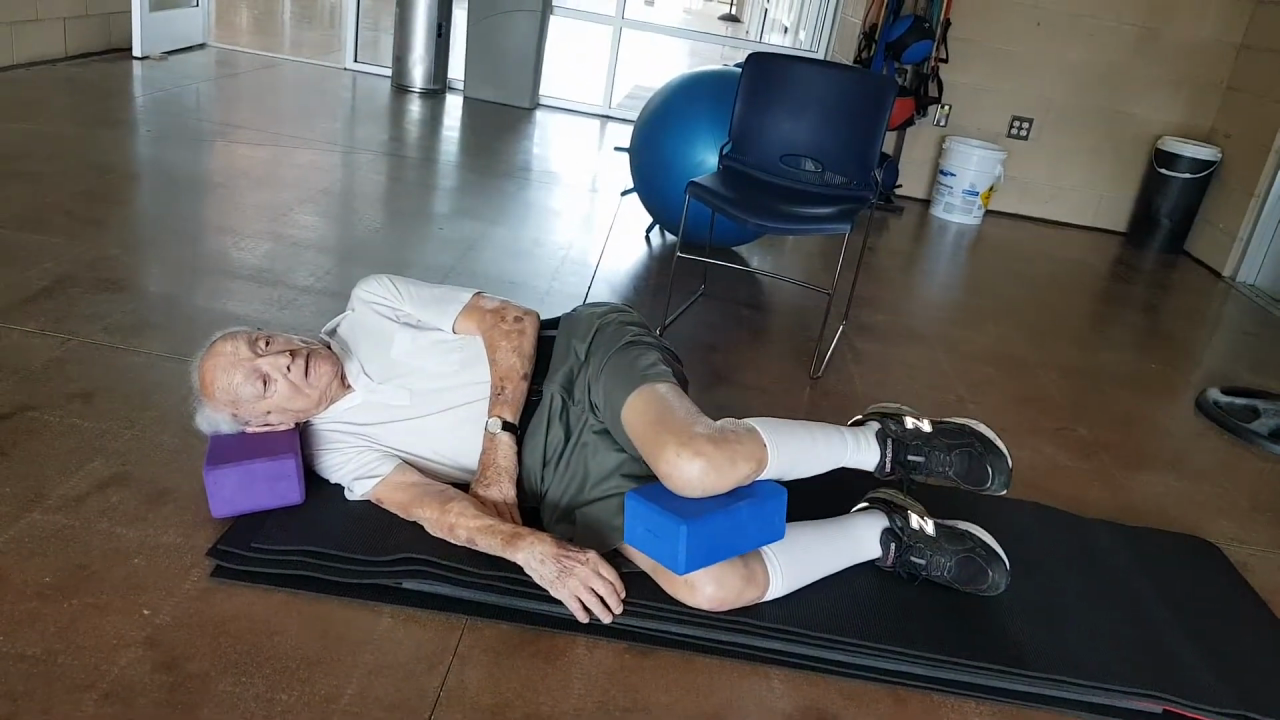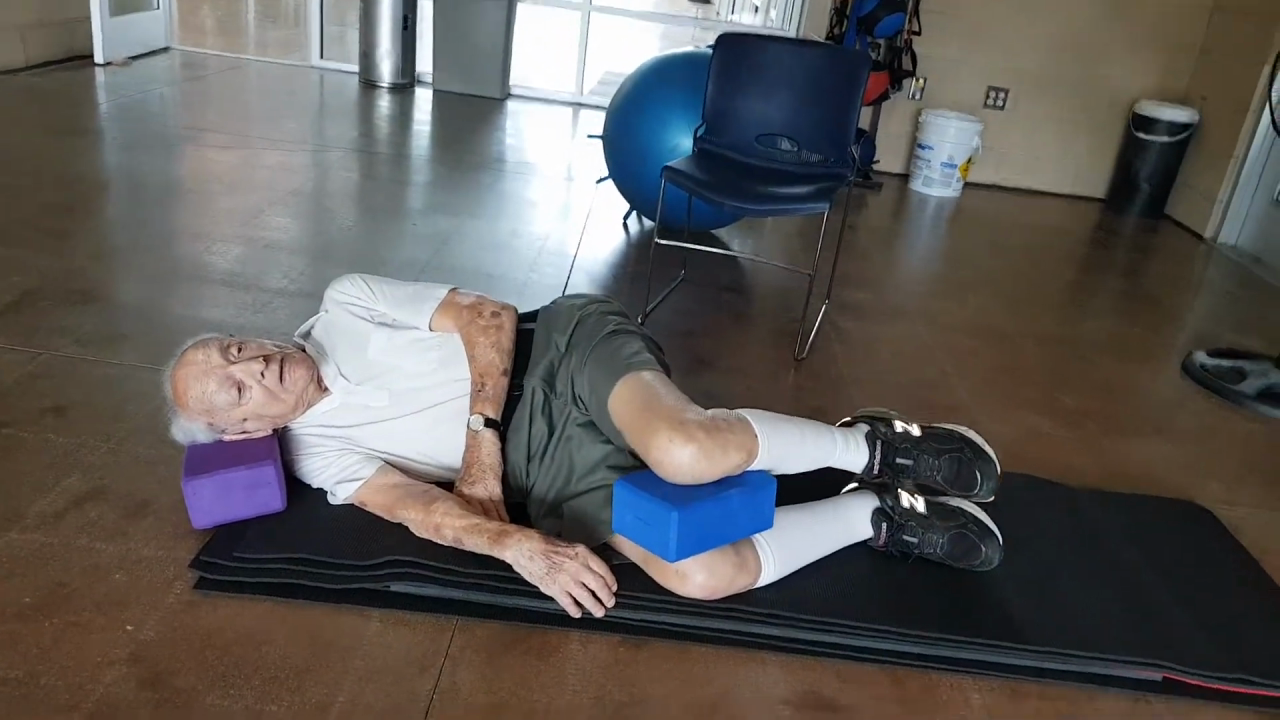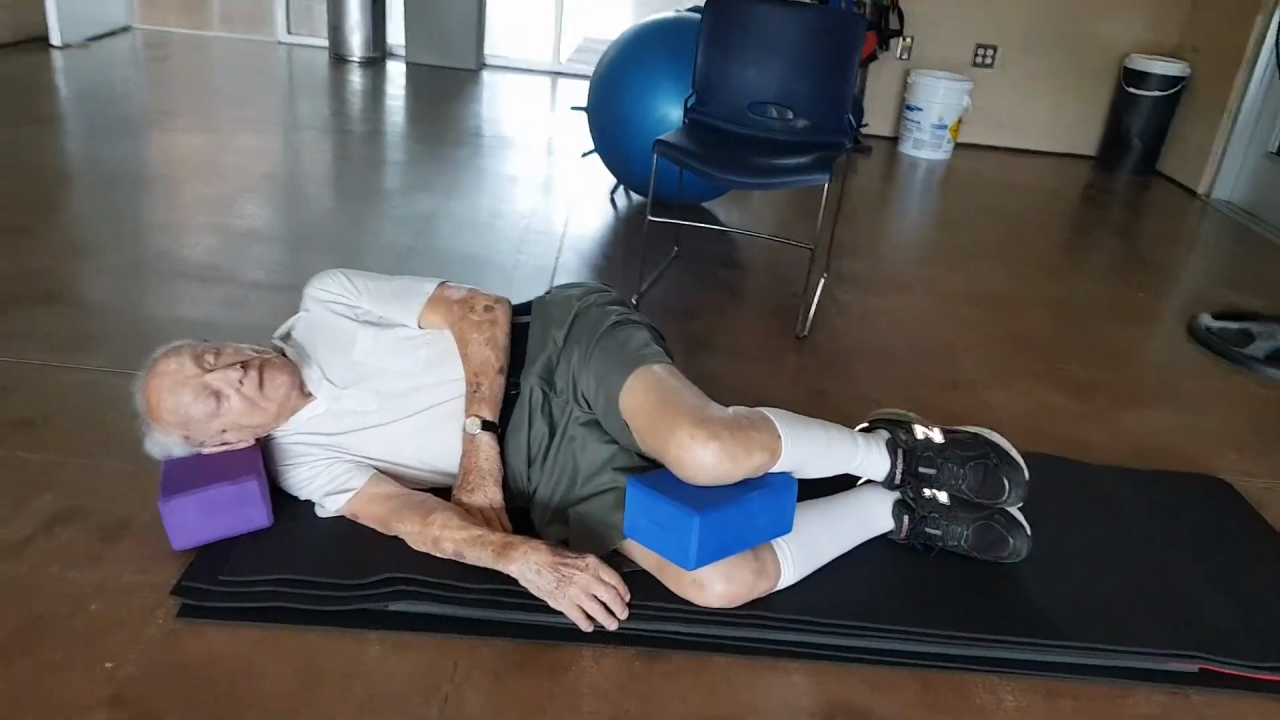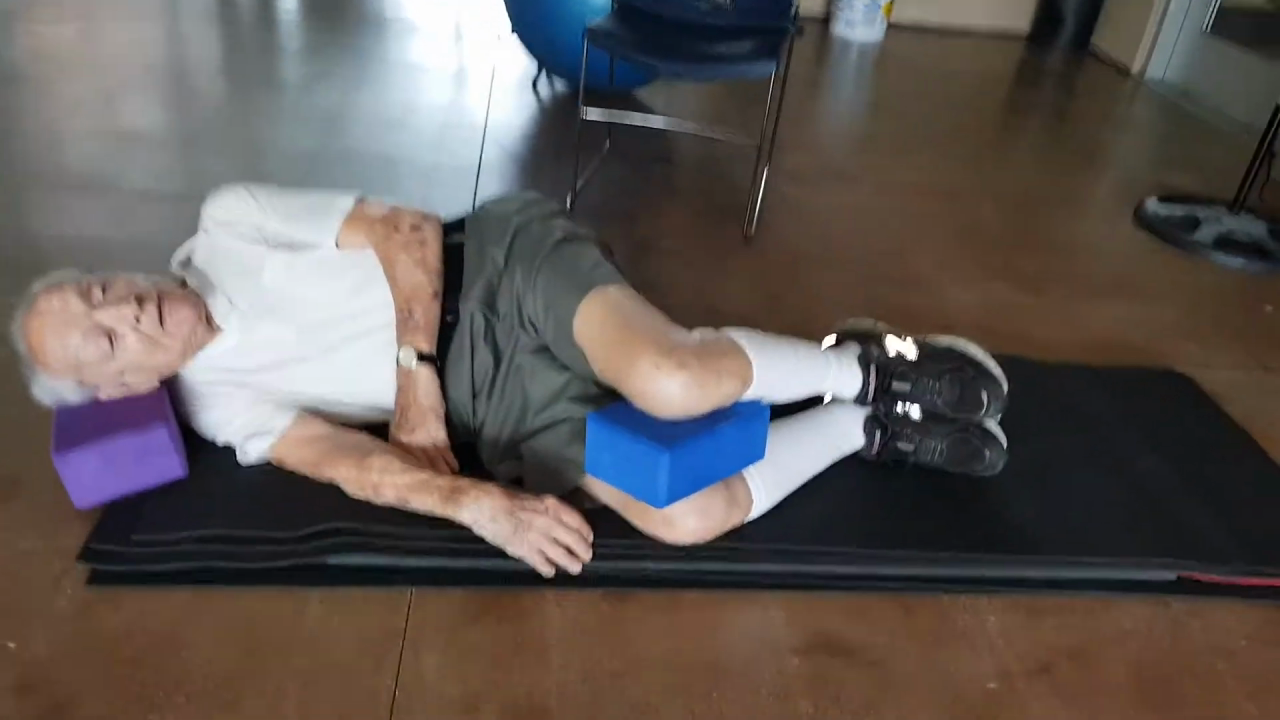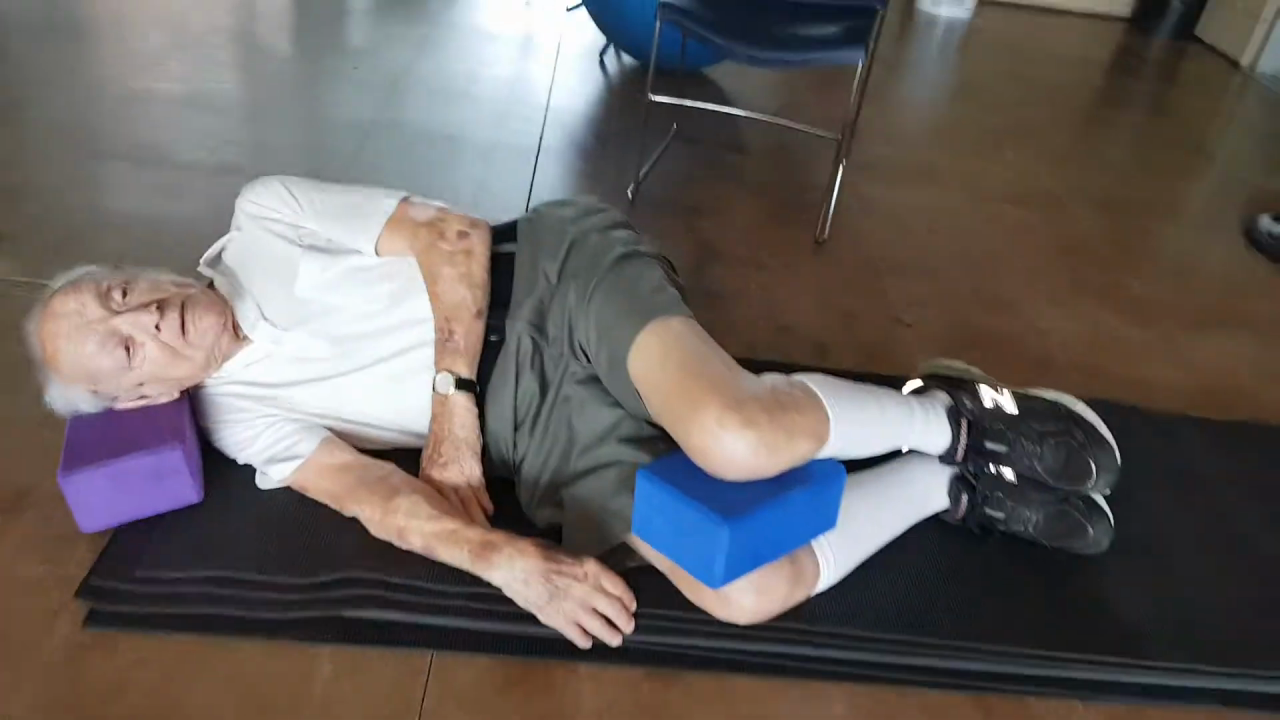
dt=0.4s
person 1, frame 1
left shoulder: (371, 303)
right shoulder: (337, 451)
left elbow: (512, 322)
right elbow: (434, 507)
left wrist: (497, 434)
right wrist: (530, 548)
right hip: (566, 474)
left knee: (693, 465)
right knee: (711, 586)
left ankle: (878, 444)
right ankle: (886, 534)
person 1, frame 2
left shoulder: (344, 304)
right shoulder: (318, 456)
left elbow: (489, 318)
right elbow: (421, 509)
left wrist: (479, 431)
right wrist: (518, 547)
right hip: (550, 468)
left knee: (684, 449)
right knee: (702, 574)
left ankle: (866, 447)
right ankle: (877, 516)
person 1, frame 3
left shoulder: (324, 303)
right shoulder: (306, 465)
left elbow: (481, 313)
right elbow: (422, 520)
left wrist: (476, 436)
right wrist: (524, 557)
right hip: (556, 469)
left knee: (705, 450)
right knee: (719, 582)
left ankle: (887, 452)
right ankle: (897, 511)
person 1, frame 4
left shoulder: (228, 223)
right shoulder: (218, 404)
left elbow: (406, 232)
right elbow: (350, 463)
left wrist: (412, 370)
right wrist: (474, 504)
right hip: (496, 400)
left knee: (670, 382)
right knee: (687, 515)
left ankle: (856, 366)
right ankle: (863, 426)
person 1, frame 5
left shoulder: (262, 218)
right shoulder: (241, 421)
left elbow: (454, 238)
right elbow: (375, 496)
left wrist: (450, 399)
right wrist: (509, 562)
right hip: (543, 433)
left knee: (736, 440)
